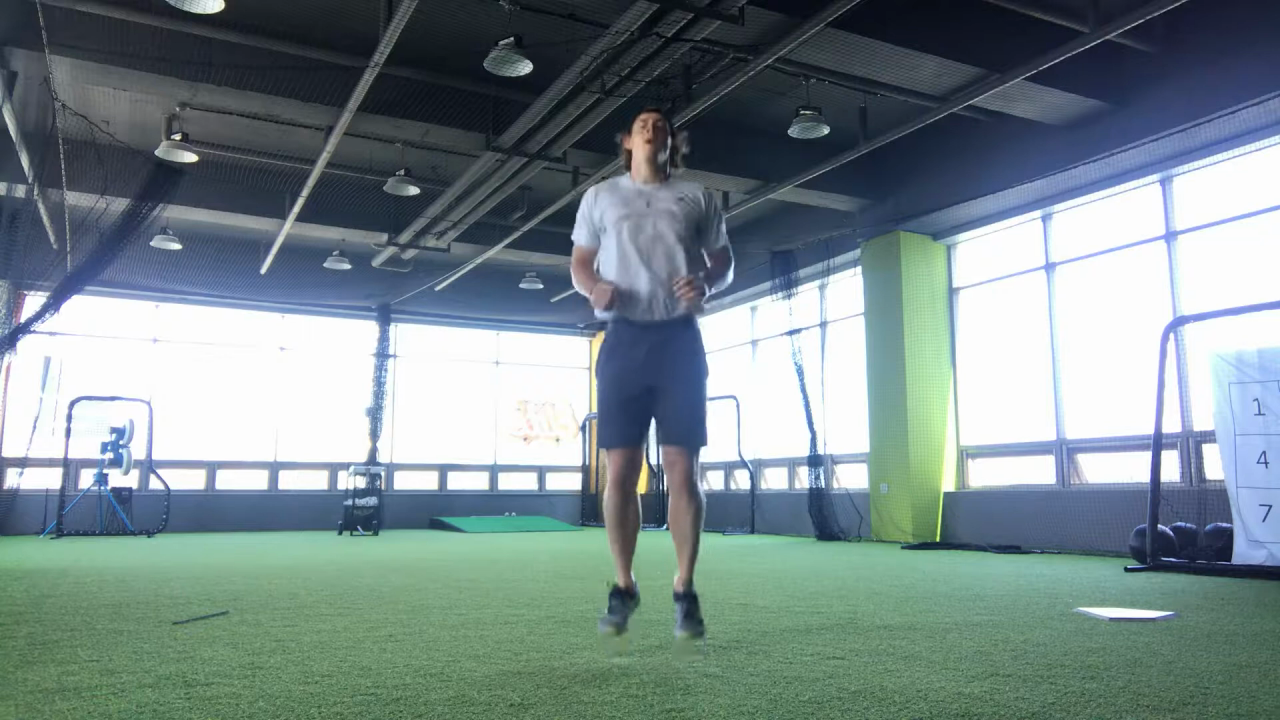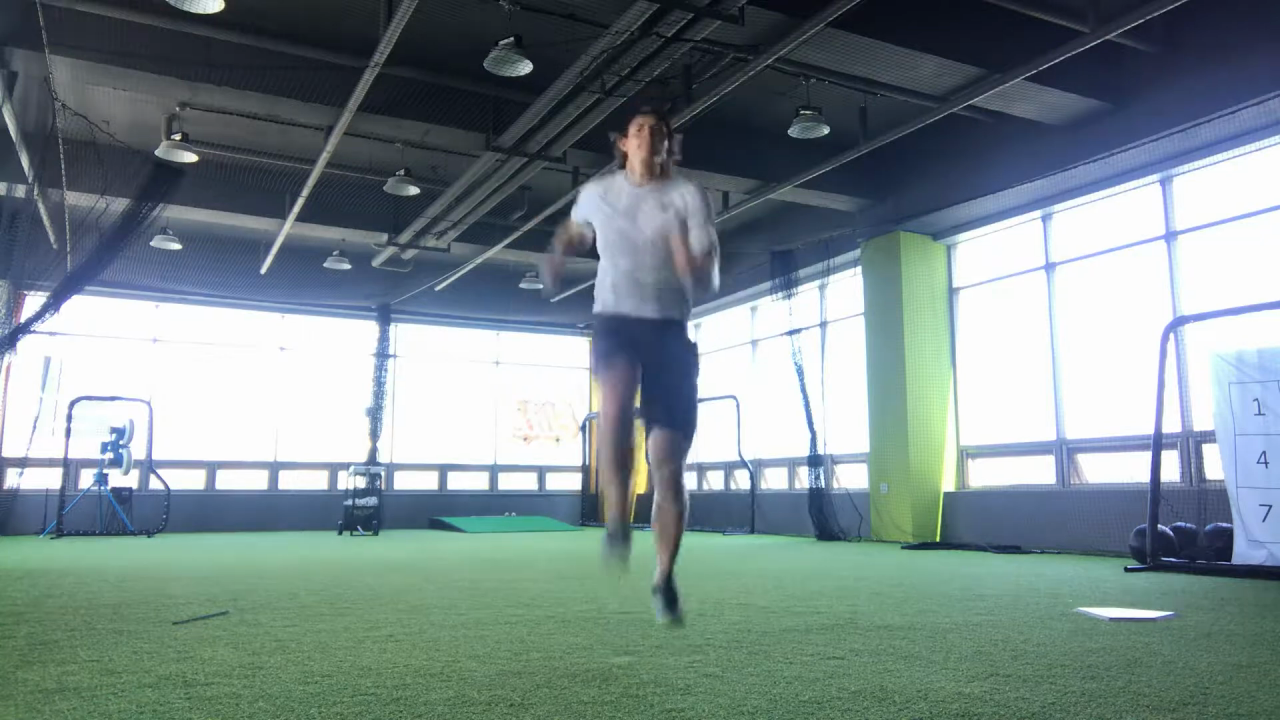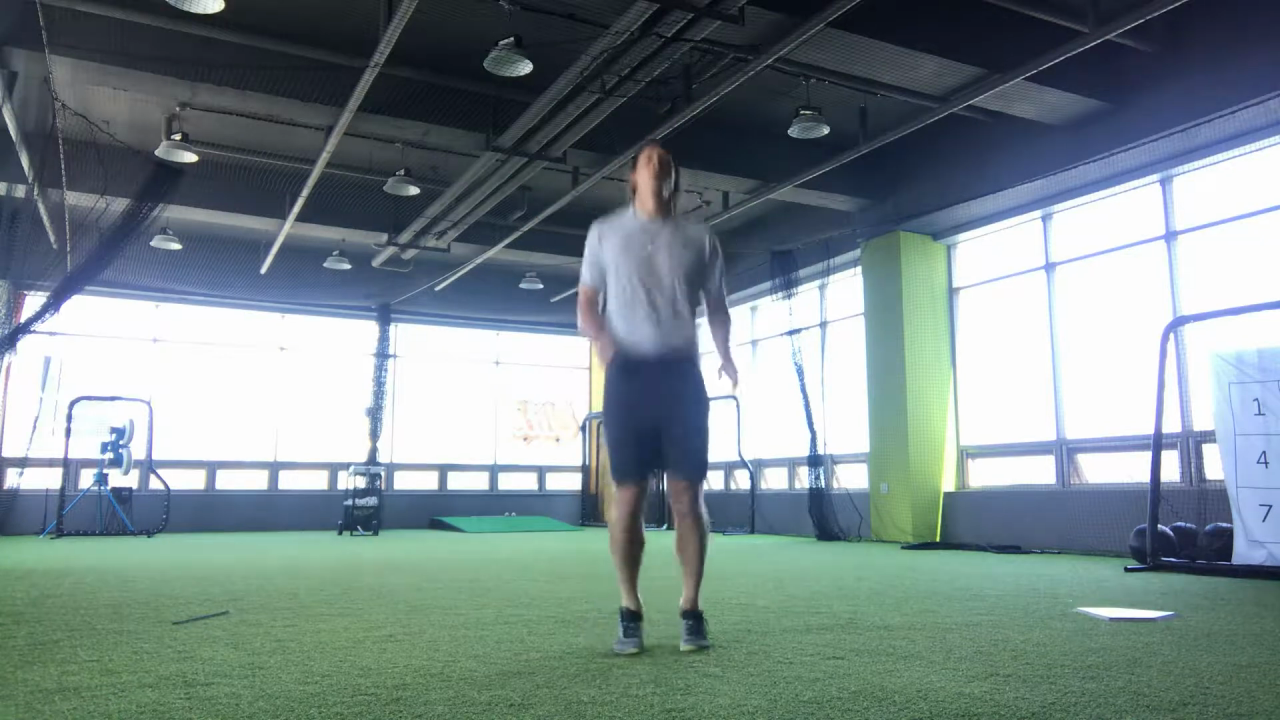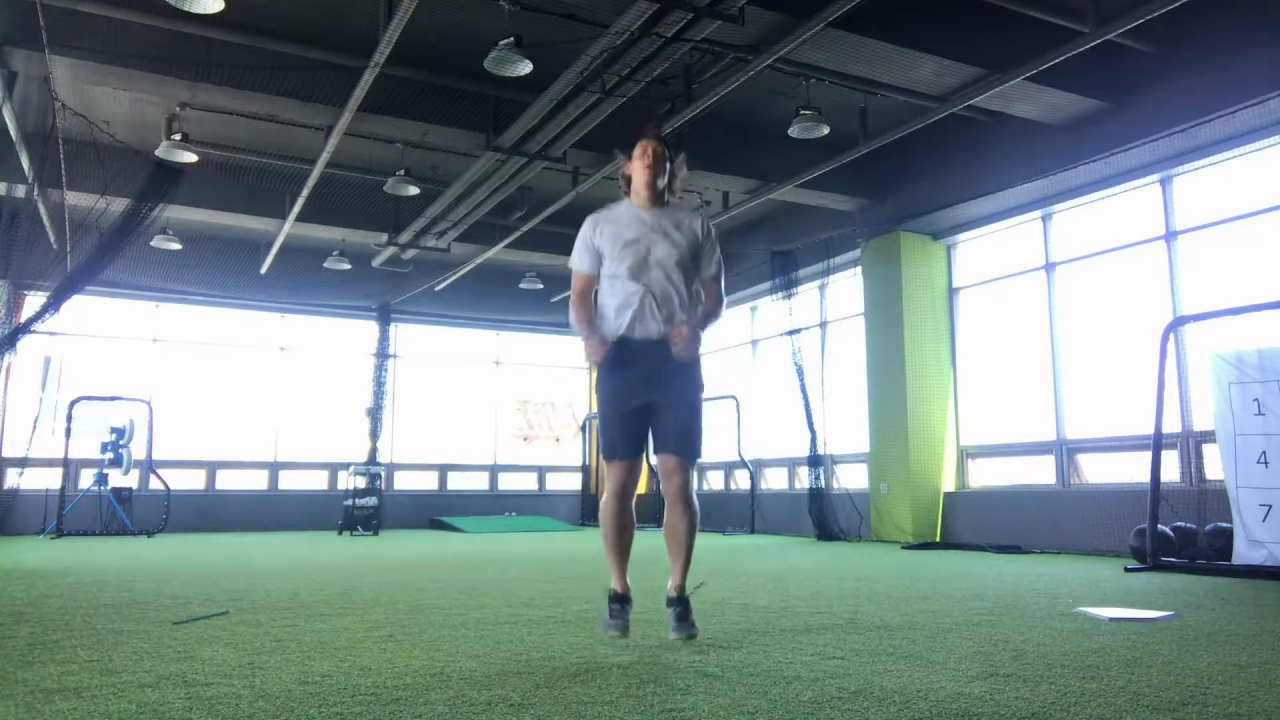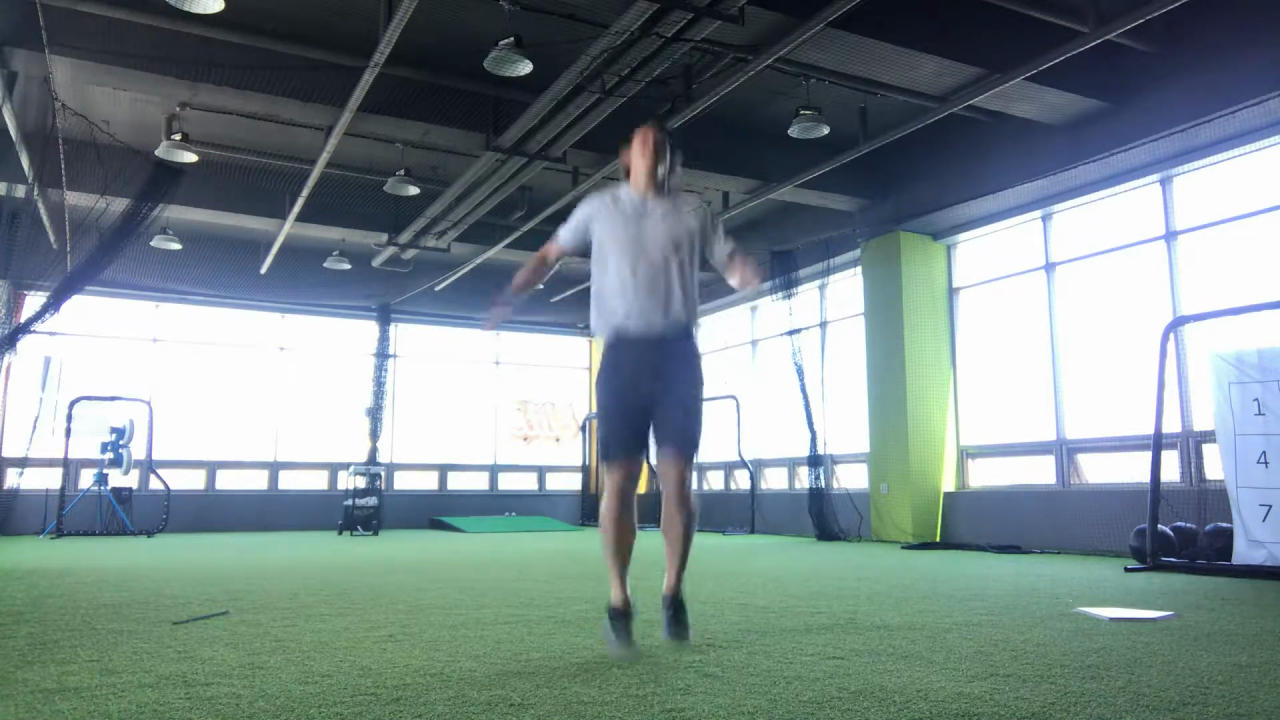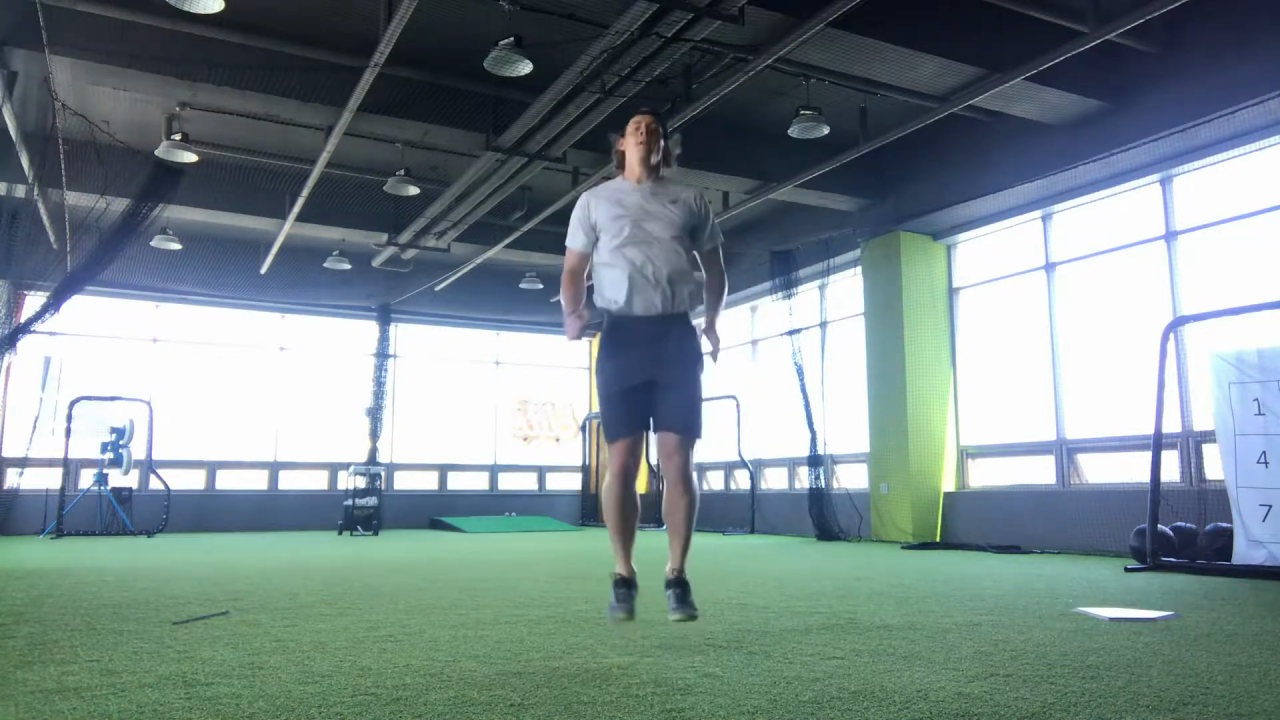
dt=0.7s
person 1, frame 1
left shoulder: (697, 197)
right shoulder: (600, 196)
left elbow: (724, 261)
right elbow: (579, 262)
left wrist: (706, 282)
right wrist: (593, 287)
left hip: (679, 339)
right hip: (623, 340)
left knee: (681, 469)
right knee: (620, 470)
left ankle: (684, 591)
right ankle: (623, 586)
person 1, frame 2
left shoulder: (688, 197)
right shoulder: (597, 191)
left elbow: (707, 275)
right elbow: (574, 229)
left wrist: (693, 266)
right wrist: (553, 258)
left hip: (669, 332)
right hip: (616, 323)
left knee: (668, 461)
right knee: (616, 412)
left ankle: (664, 578)
right ankle: (619, 519)
person 1, frame 3
left shoulder: (699, 237)
right shoulder: (605, 233)
left elbow: (716, 304)
right elbow: (587, 303)
left wrist: (725, 354)
right wrist: (600, 336)
left hip: (682, 373)
right hip: (628, 373)
left knee: (687, 499)
right knee: (628, 501)
left ankle: (691, 609)
right ankle: (630, 611)
person 1, frame 4
left shoulder: (694, 226)
right shoulder: (600, 225)
left elbow: (714, 294)
right elbow: (580, 292)
left wrist: (698, 326)
right wrist: (587, 337)
left hip: (675, 362)
right hip: (622, 362)
left knee: (676, 481)
right knee: (619, 480)
left ankle: (677, 596)
right ankle: (619, 592)
person 1, frame 5
left shoulder: (693, 215)
right shoulder: (598, 208)
left elbow: (735, 269)
right elbow: (549, 255)
left wrist: (747, 273)
right wrist: (509, 296)
left hip: (677, 353)
right hip: (623, 356)
left knee: (676, 483)
right knee: (619, 485)
left ankle: (672, 595)
right ankle: (618, 603)
person 1, frame 6
left shoulder: (690, 201)
right shoulder: (595, 200)
left elbow: (713, 267)
right elbow: (574, 270)
left wrist: (712, 317)
right wrist: (573, 316)
left hip: (676, 335)
right hip: (622, 335)
left knee: (676, 460)
right knee: (622, 461)
left ankle: (676, 577)
right ankle: (623, 575)
